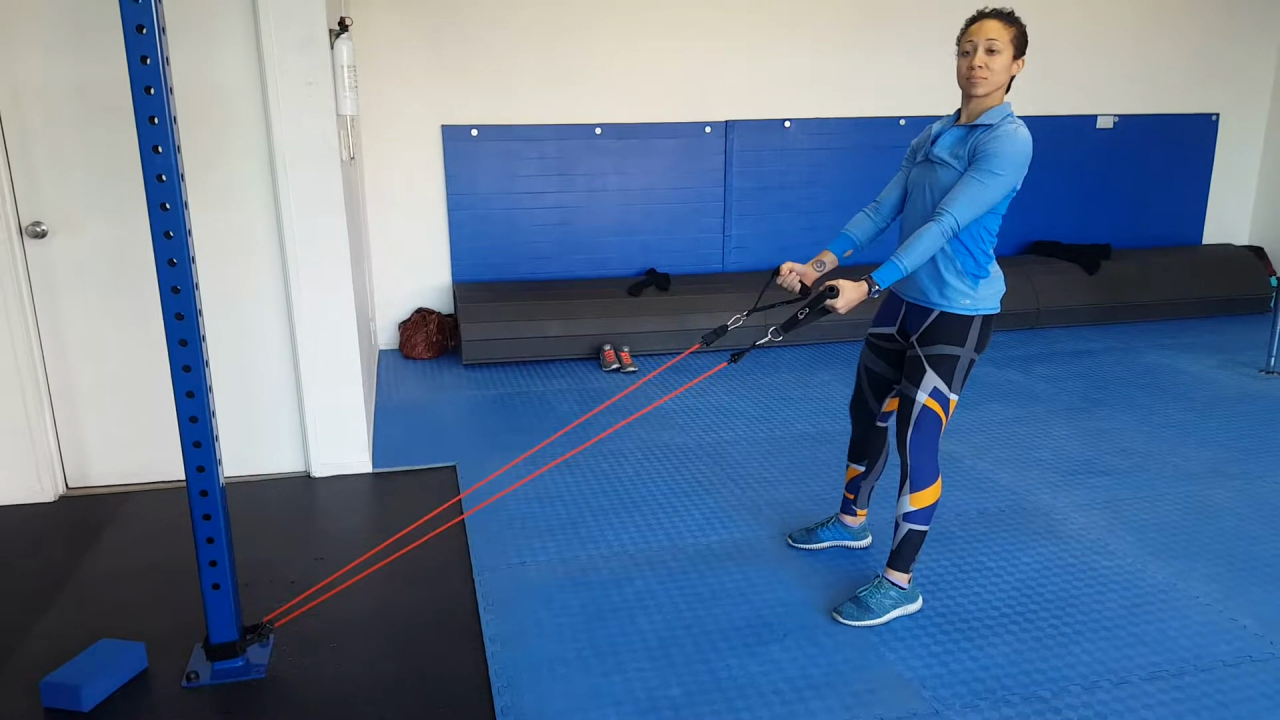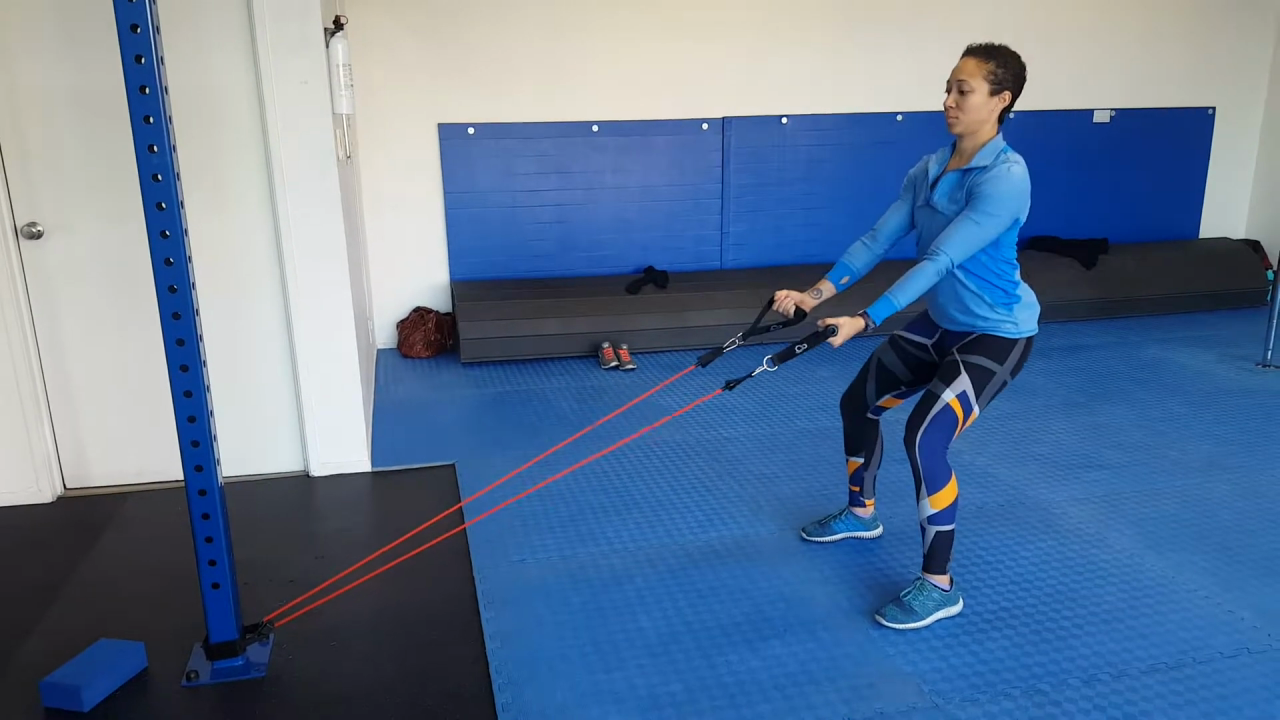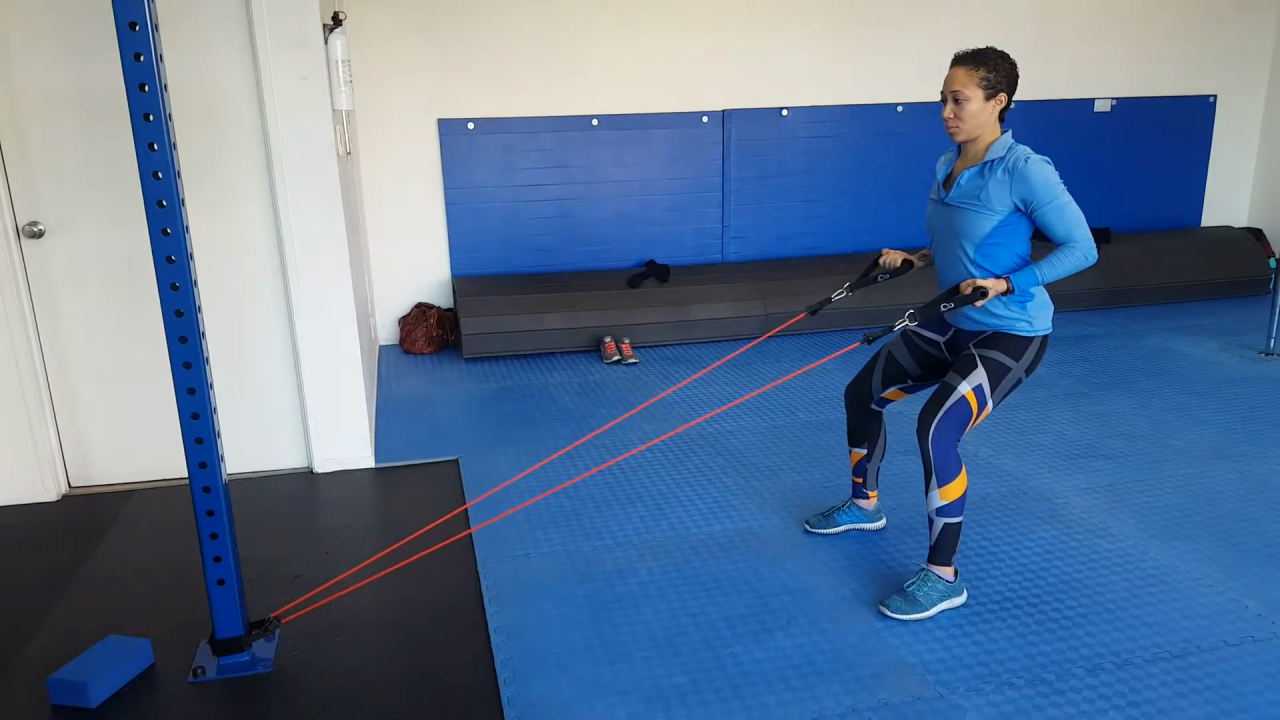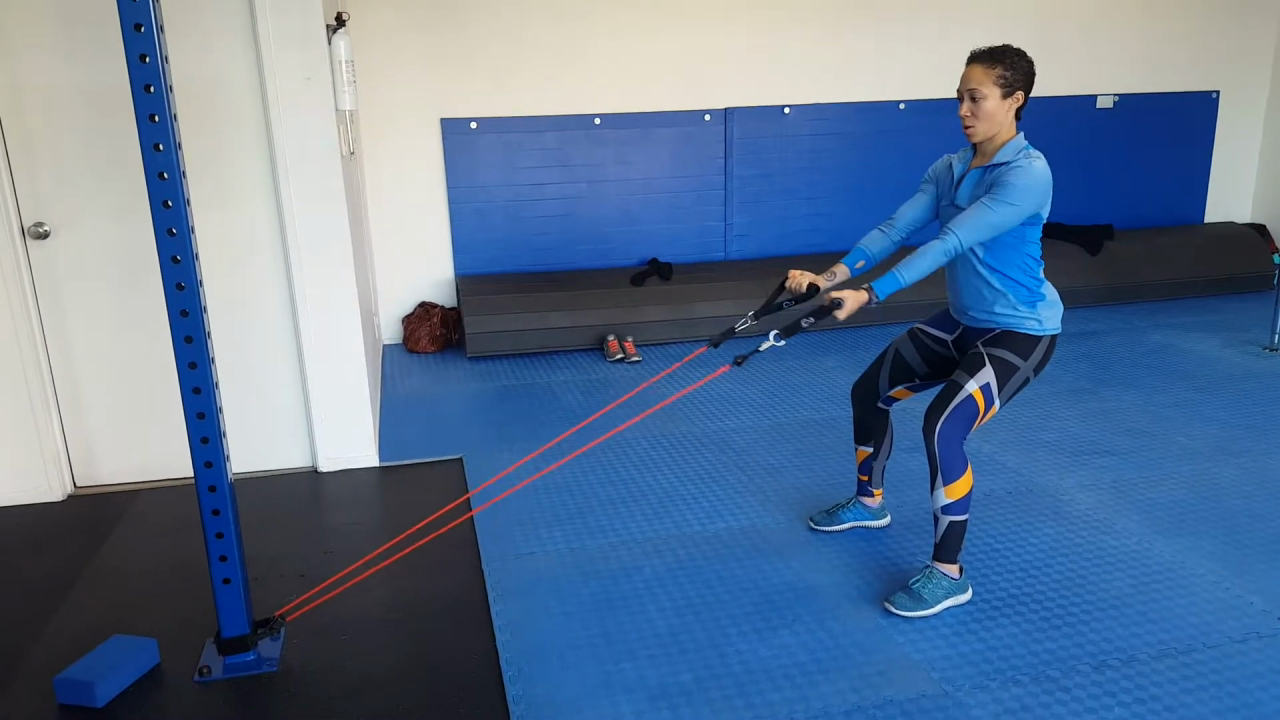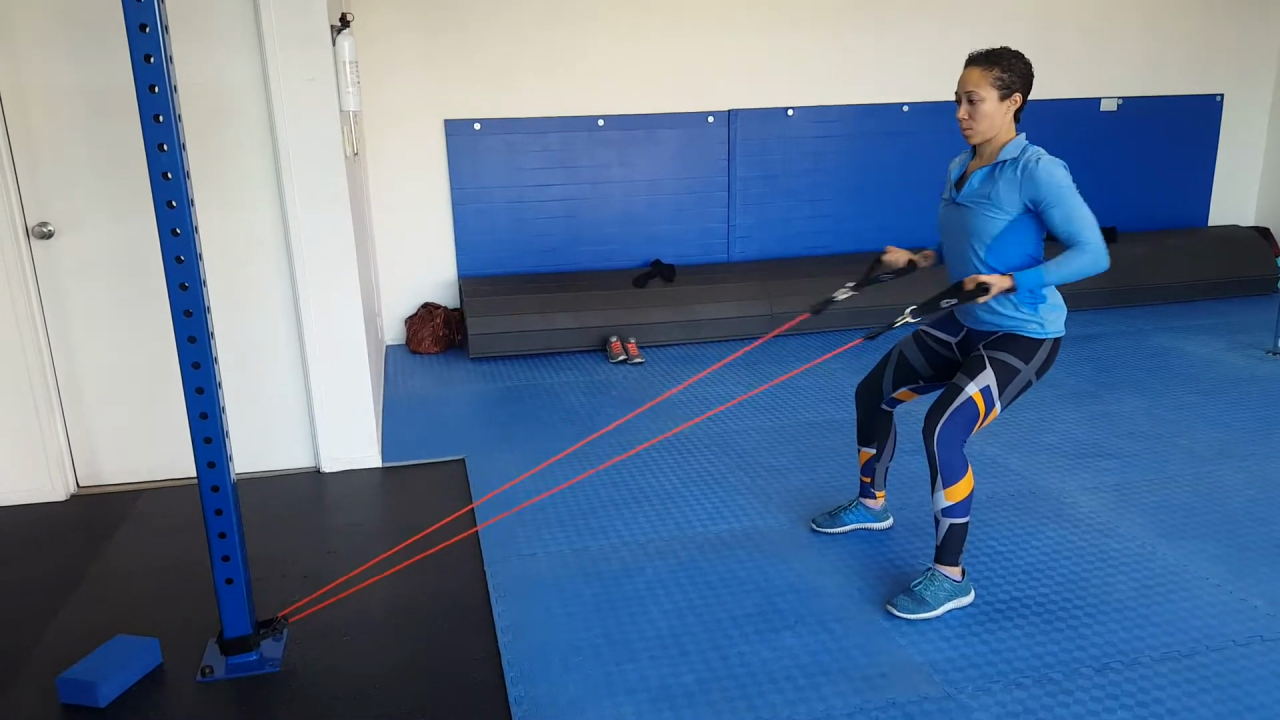
dt=1s
person 1, frame 1
left shoulder: (1008, 140)
right shoulder: (931, 136)
left elbow: (944, 225)
right elbow: (880, 210)
left wrist: (866, 285)
right wrist: (819, 264)
left hip: (957, 312)
right hip: (903, 300)
left knee: (915, 437)
right knee: (867, 411)
left ankle: (900, 582)
right ankle: (851, 521)
person 1, frame 2
left shoulder: (1005, 178)
right shoulder: (928, 170)
left elbow: (938, 262)
right elbow: (877, 240)
left wrist: (863, 320)
right wrist: (815, 294)
left hip: (996, 334)
right hip: (940, 323)
left knee: (924, 437)
right knee: (858, 402)
left ankle: (939, 585)
right ankle: (861, 512)
person 1, frame 3
left shoulder: (1025, 171)
right shoulder: (946, 167)
left elbow: (1081, 248)
left wrist: (1005, 284)
right wrist: (914, 259)
left hip: (1011, 332)
right hip: (953, 323)
left knee: (936, 428)
right knee: (861, 393)
left ankle: (943, 577)
right ankle: (864, 504)
person 1, frame 4
left shoulder: (1028, 174)
right shoulder: (949, 169)
left elbow: (949, 244)
right elbow: (895, 229)
left wrist: (868, 294)
right wrist: (831, 276)
left hip: (1019, 330)
right hip: (961, 321)
left knee: (943, 426)
right knee: (868, 391)
left ankle: (948, 574)
right ankle: (868, 502)
person 1, frame 5
left shoulder: (1038, 172)
right shoulder: (958, 169)
left elbow: (1093, 254)
left wrist: (1010, 282)
right wrist: (920, 258)
left hip: (1023, 334)
right hip: (965, 323)
left knee: (942, 429)
right knee: (872, 393)
left ankle: (951, 575)
right ankle: (871, 503)
